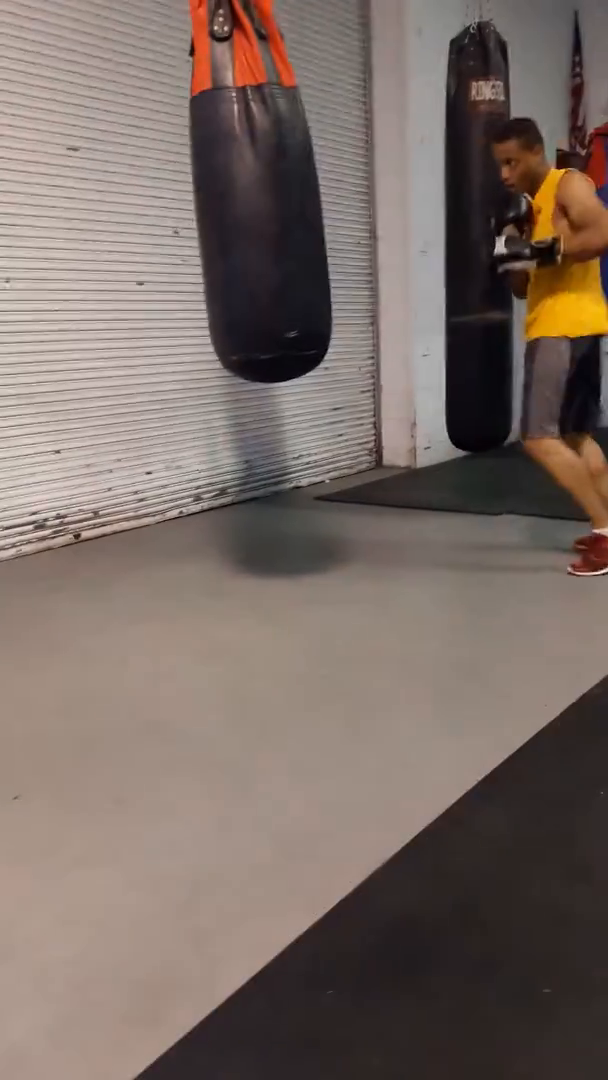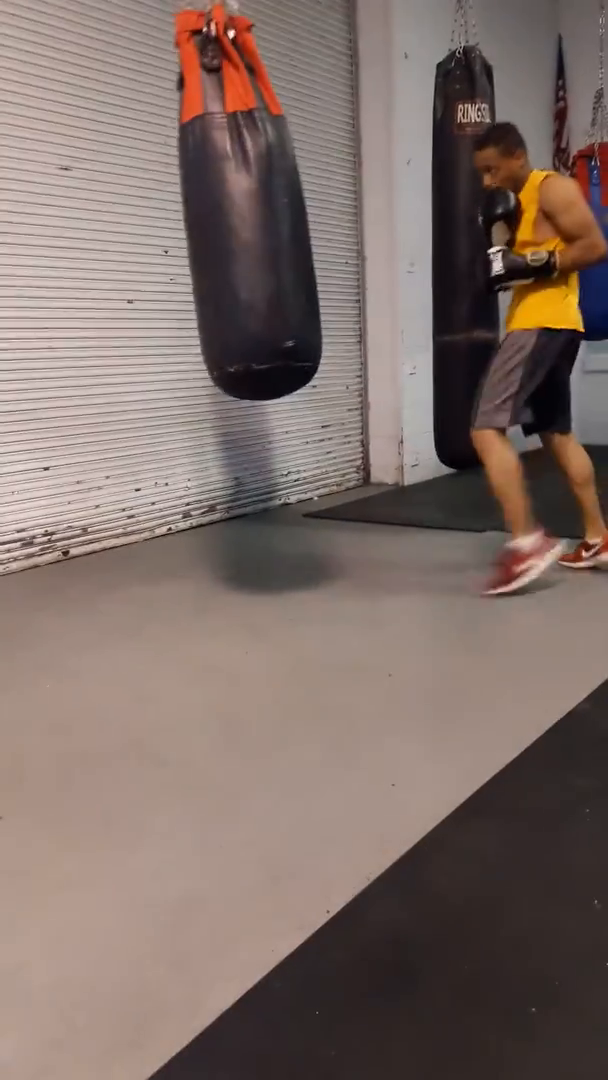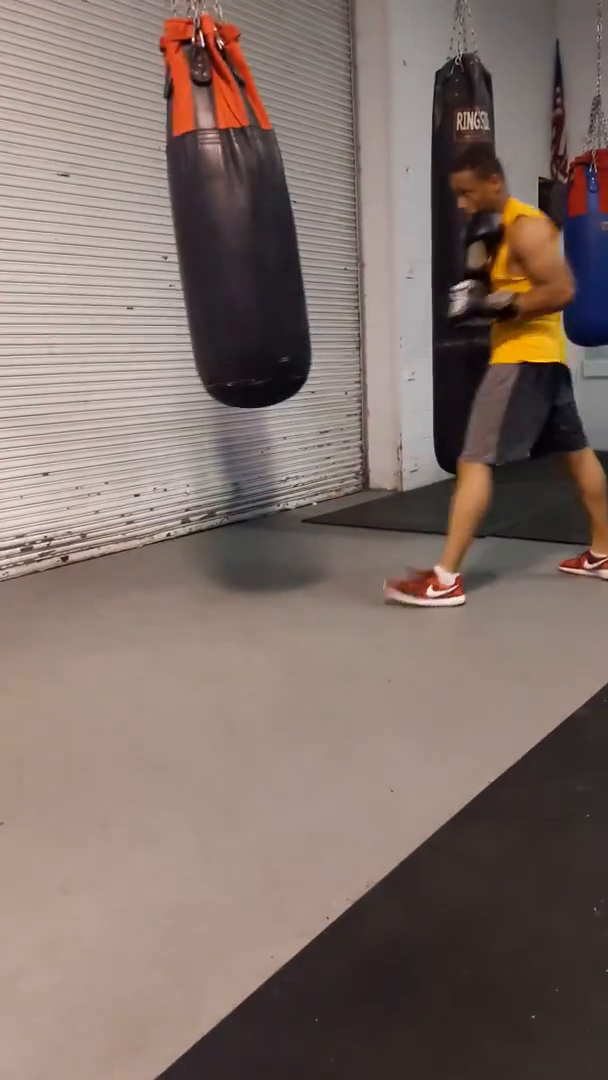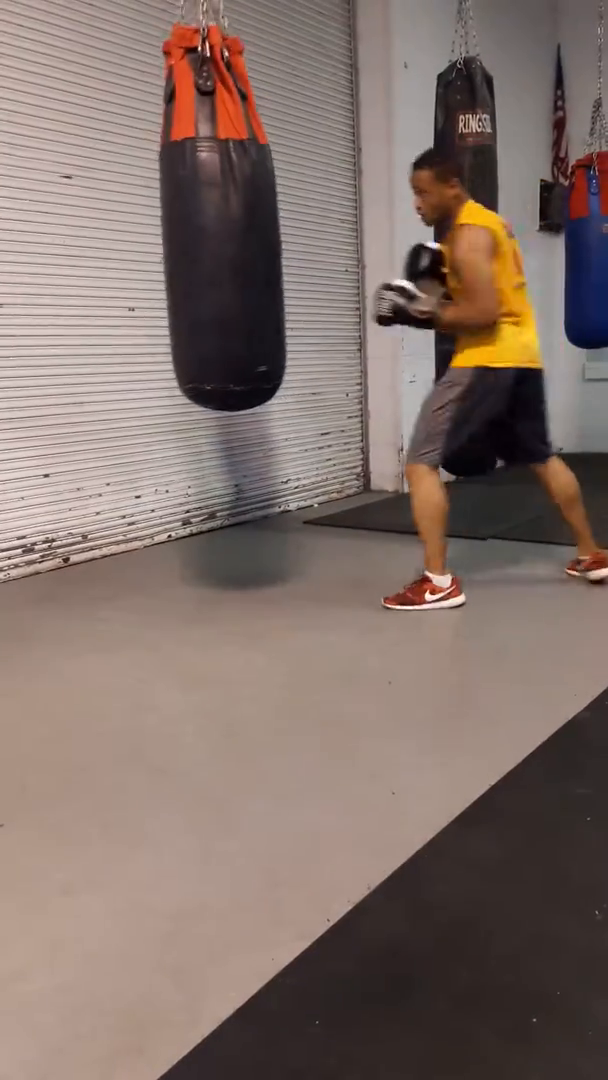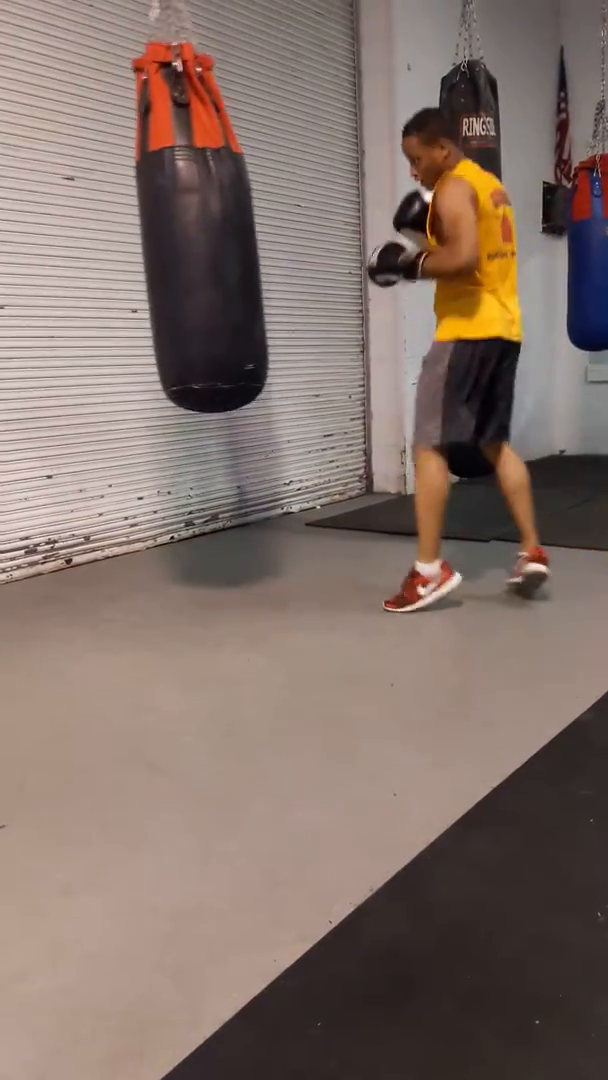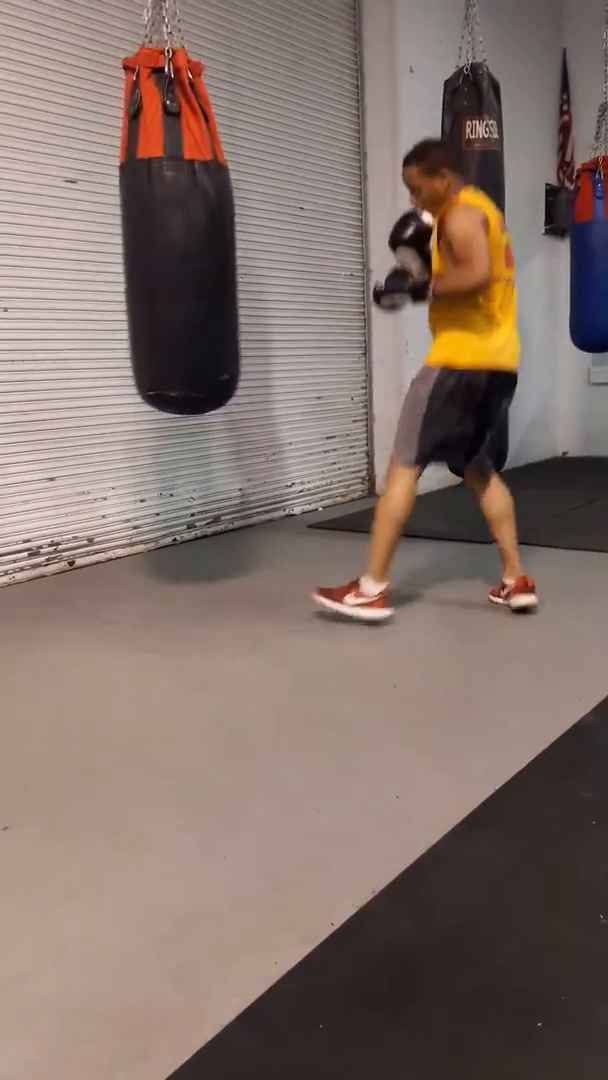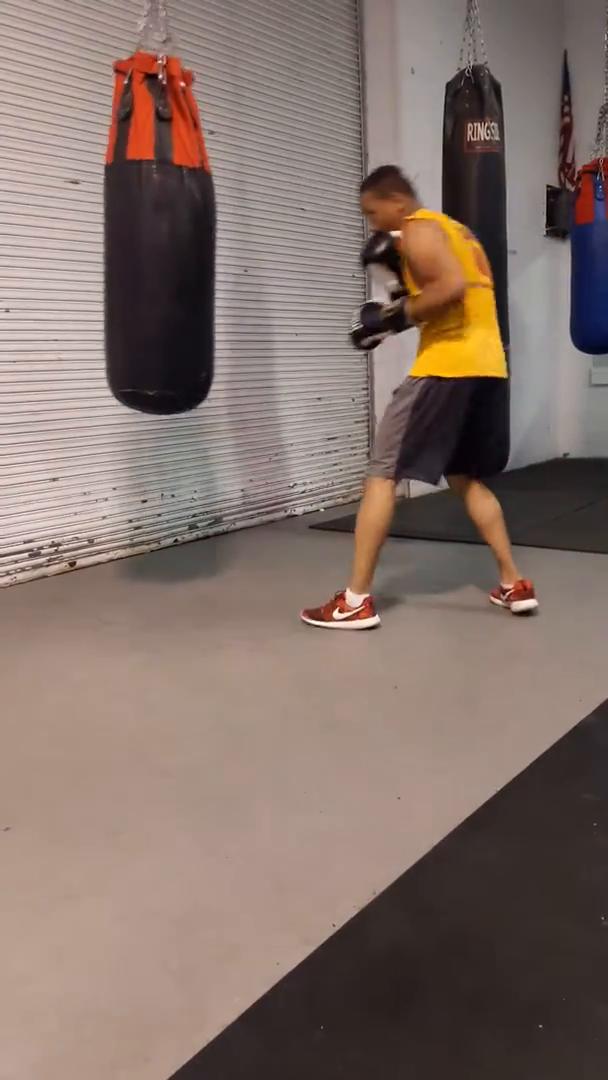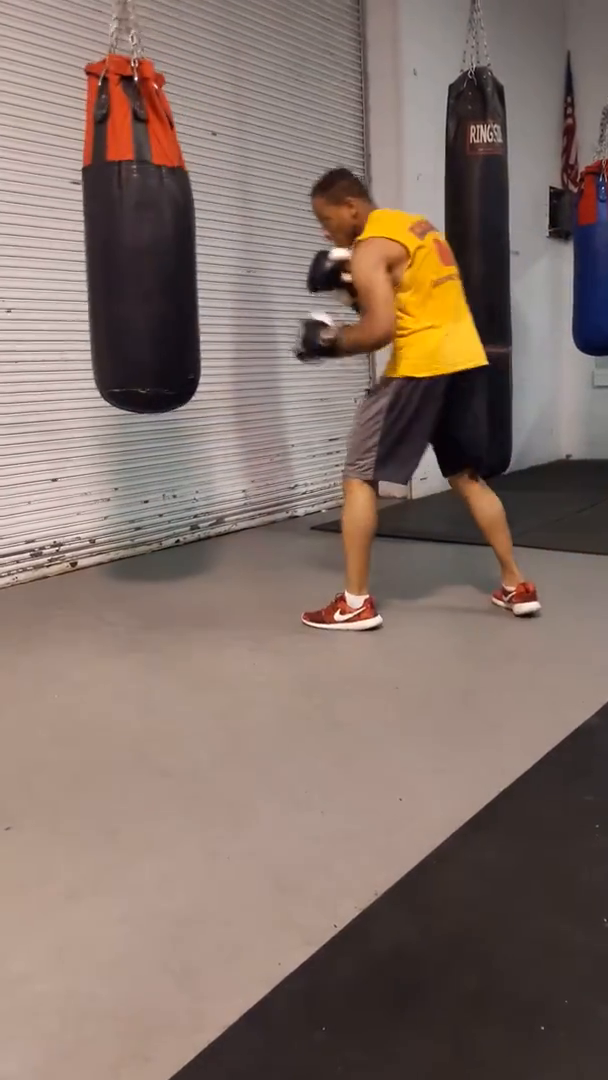
dt=0.2s
person 1, frame 1
left shoulder: (569, 185)
right shoulder: (530, 205)
right elbow: (521, 288)
left wrist: (543, 250)
right wrist: (514, 245)
left hip: (566, 329)
right hip: (550, 328)
left knee: (540, 440)
person 1, frame 2
left shoulder: (553, 188)
right shoulder: (516, 202)
right elbow: (512, 271)
left wrist: (538, 264)
right wrist: (501, 231)
left hip: (544, 325)
right hip: (532, 325)
left knee: (487, 431)
right knee: (558, 434)
left ankle: (526, 543)
person 1, frame 3
left shoulder: (526, 225)
right shoulder: (496, 227)
left elbow: (562, 290)
right elbow: (488, 289)
left wrist: (502, 306)
right wrist: (478, 259)
left hip: (524, 357)
right hip: (543, 357)
left knee: (475, 461)
left ankle: (444, 579)
person 1, frame 4
left shoulder: (468, 236)
right shoulder: (482, 224)
left elbow: (482, 312)
left wrist: (428, 312)
left hip: (486, 362)
right hip: (522, 360)
left knee: (421, 462)
right knee: (542, 458)
left ankle: (439, 582)
person 1, frame 5
left shoulder: (453, 187)
right shoulder: (490, 187)
left elbow: (464, 256)
left wrist: (411, 263)
right wrist: (424, 227)
left hip: (469, 331)
right hip: (504, 330)
left knee: (428, 446)
right knee: (497, 444)
left ankle: (430, 570)
right ankle: (532, 551)
person 1, frame 6
left shoulder: (462, 213)
right shoulder: (483, 212)
left elbow: (477, 276)
left wrist: (424, 286)
right wrist: (424, 244)
left hip: (461, 359)
right hip: (498, 361)
left knee: (404, 465)
right knee: (480, 470)
left ankle: (371, 589)
right ankle: (515, 580)
person 1, frame 7
left shoulder: (418, 231)
right shoulder: (451, 230)
left elbow: (451, 288)
left wrist: (397, 315)
right wrist: (399, 272)
left hip: (447, 369)
right hip: (487, 368)
left knee: (381, 476)
right knee: (467, 478)
left ankle: (355, 601)
right ankle: (514, 583)
person 1, frame 8
left shoulder: (369, 247)
right shoulder: (416, 225)
left elbow: (381, 327)
left wrist: (331, 340)
right wrist: (347, 280)
left hip: (420, 367)
right hip: (467, 361)
left knee: (359, 477)
right knee: (466, 476)
left ankle: (356, 603)
right ankle: (517, 585)
